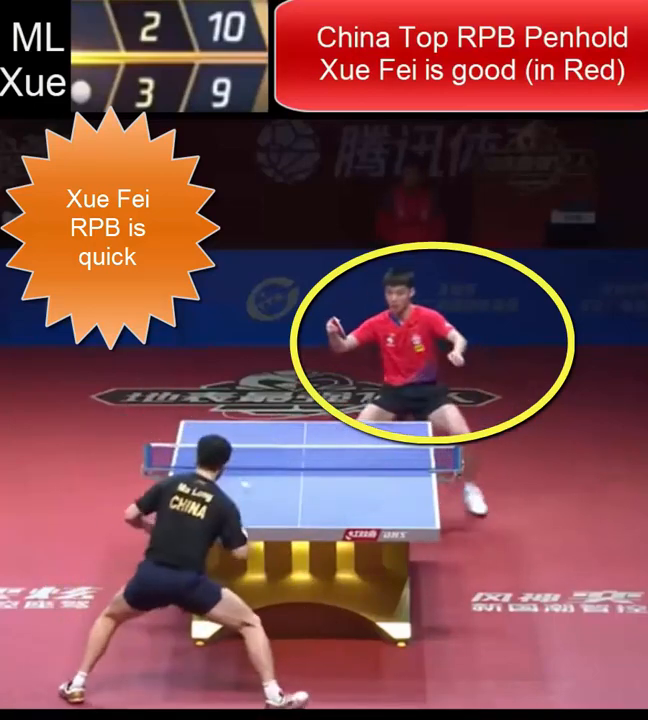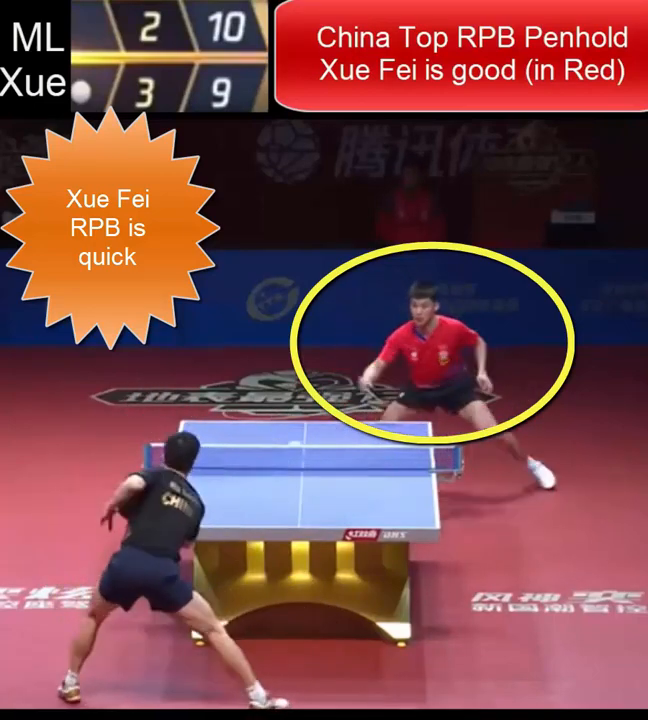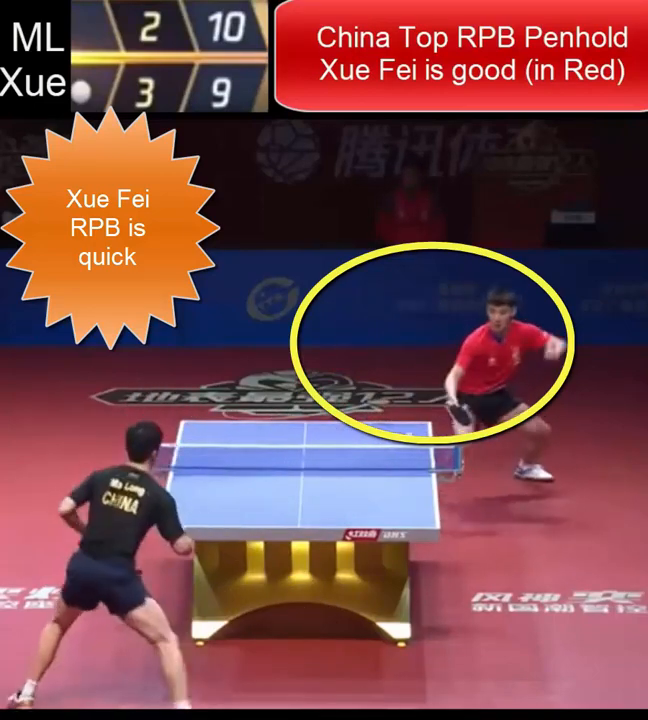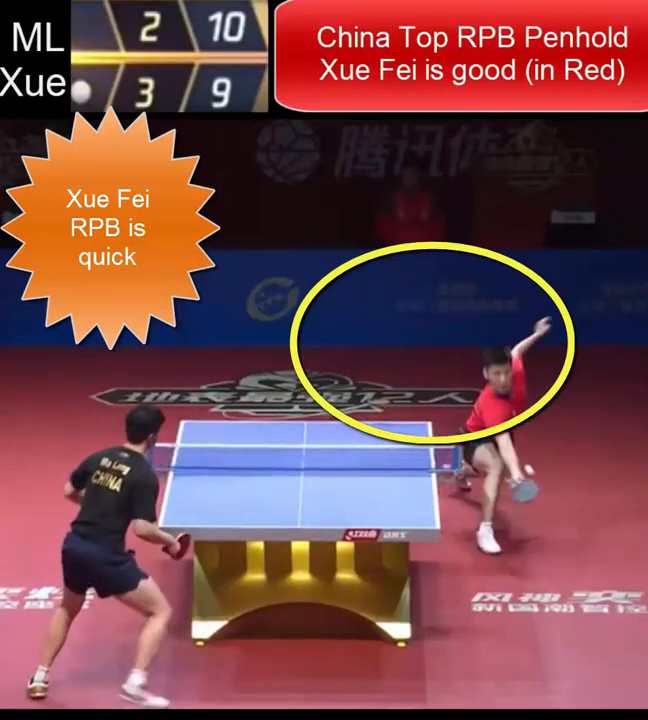
dt=0.4s
person 1, frame 1
left shoulder: (168, 485)
right shoulder: (223, 504)
left elbow: (131, 516)
right elbow: (240, 553)
left wrist: (149, 526)
right wrist: (239, 528)
left hip: (150, 575)
right hip: (189, 582)
left knee: (109, 617)
right knee: (251, 624)
left ankle: (77, 684)
right ankle: (274, 696)
person 1, frame 2
left shoulder: (156, 476)
right shoulder: (194, 500)
left elbow: (132, 483)
left wrist: (112, 505)
left hip: (124, 565)
right hip: (163, 575)
left knee: (93, 617)
right knee: (214, 631)
left ankle: (71, 685)
right ankle: (258, 696)
person 1, frame 3
left shoulder: (100, 477)
right shoulder: (159, 496)
left elbow: (64, 510)
right elbow: (182, 547)
right wrist: (190, 543)
left hip: (81, 567)
right hip: (118, 577)
left knee: (57, 623)
right knee: (167, 641)
left ankle: (26, 695)
right ankle: (183, 708)
person 1, frame 4
left shoulder: (99, 457)
right shoulder: (145, 476)
left elbow: (69, 492)
right elbow: (141, 529)
right wrist: (168, 541)
left hip: (73, 546)
right hip: (106, 556)
left knee: (66, 609)
right knee: (160, 612)
left ankle: (39, 680)
right ankle: (135, 684)
person 2, frame 1
left shoulder: (428, 317)
right shoulder: (376, 324)
left elbow: (458, 338)
right elbow: (343, 345)
left wrist: (456, 351)
right wrist: (334, 335)
left hip: (427, 389)
right hip: (392, 391)
left knee: (462, 434)
left ankle: (470, 488)
person 2, frame 2
left shoulder: (454, 328)
right shoulder: (400, 336)
left elbow: (479, 343)
right elbow: (378, 366)
left wrist: (482, 371)
right wrist: (367, 377)
left hip: (455, 385)
right hip: (420, 389)
left knee: (492, 430)
left ankle: (530, 464)
person 2, frame 3
left shoulder: (523, 332)
right shoulder: (475, 341)
left elbow: (556, 343)
right elbow: (454, 376)
left wrist: (557, 348)
right wrist: (453, 399)
left hip: (499, 395)
right hip: (470, 398)
left knee: (541, 431)
left ankle: (527, 466)
person 2, frame 4
left shoulder: (516, 371)
right shoulder: (490, 406)
left elbow: (516, 351)
right elbow: (503, 443)
left wrist: (537, 334)
right wrist: (515, 470)
left hip: (498, 436)
right hip: (477, 439)
left knee: (509, 476)
right knee: (496, 468)
left ankle: (462, 475)
right ankle: (485, 529)
